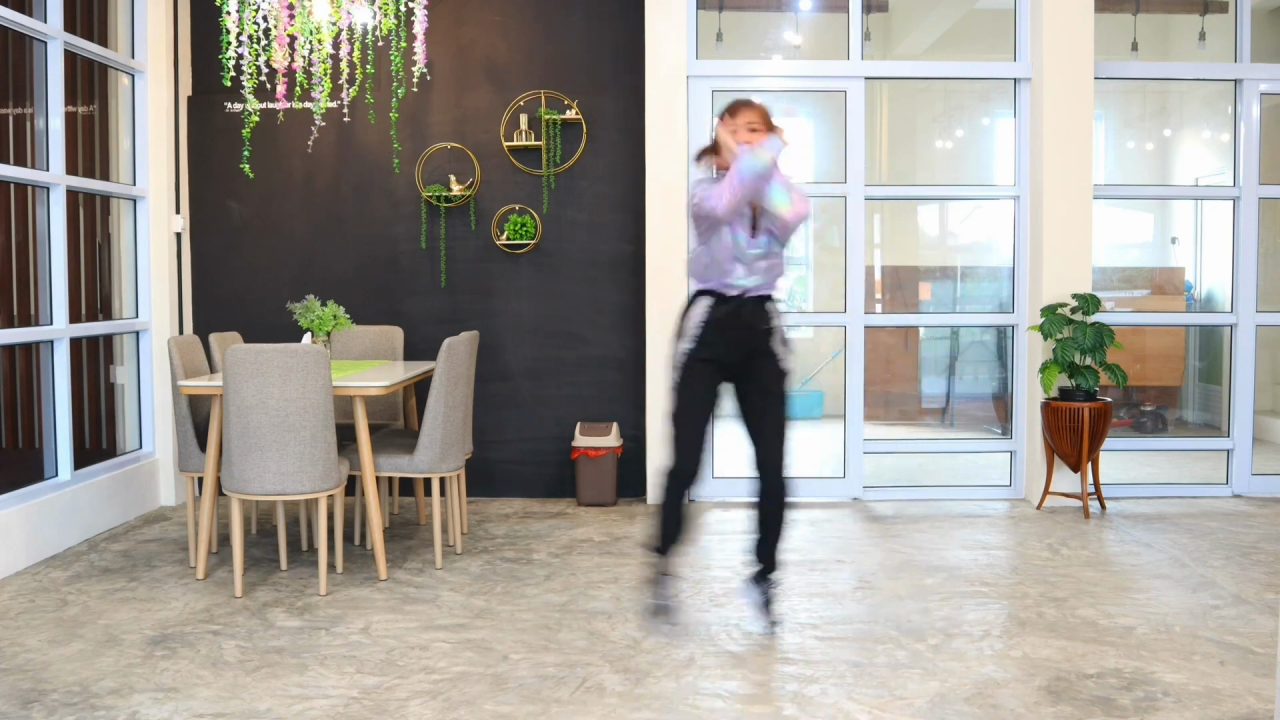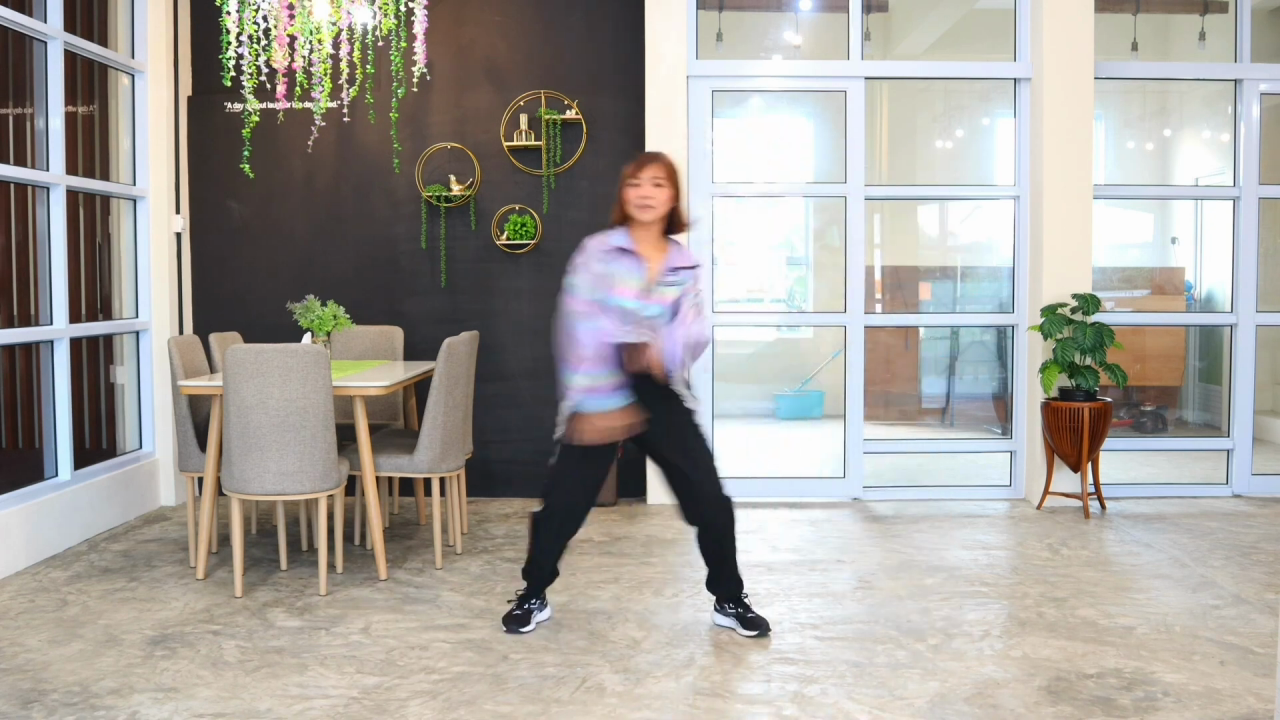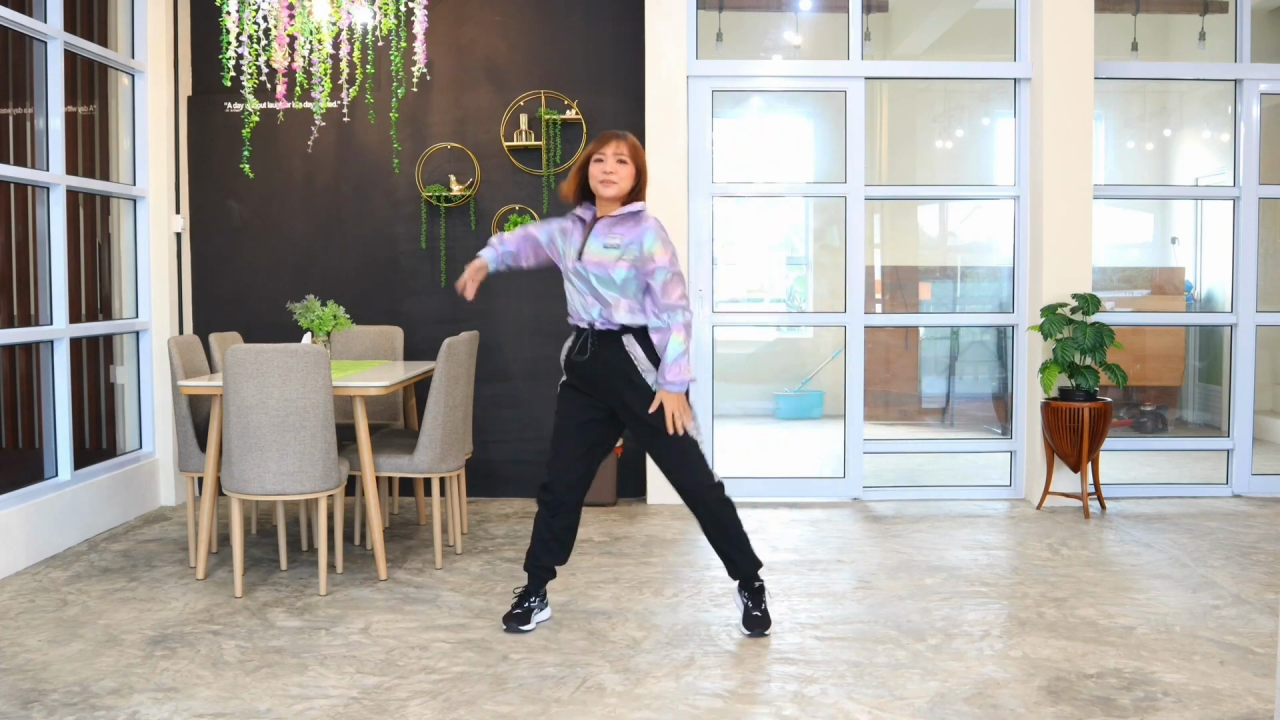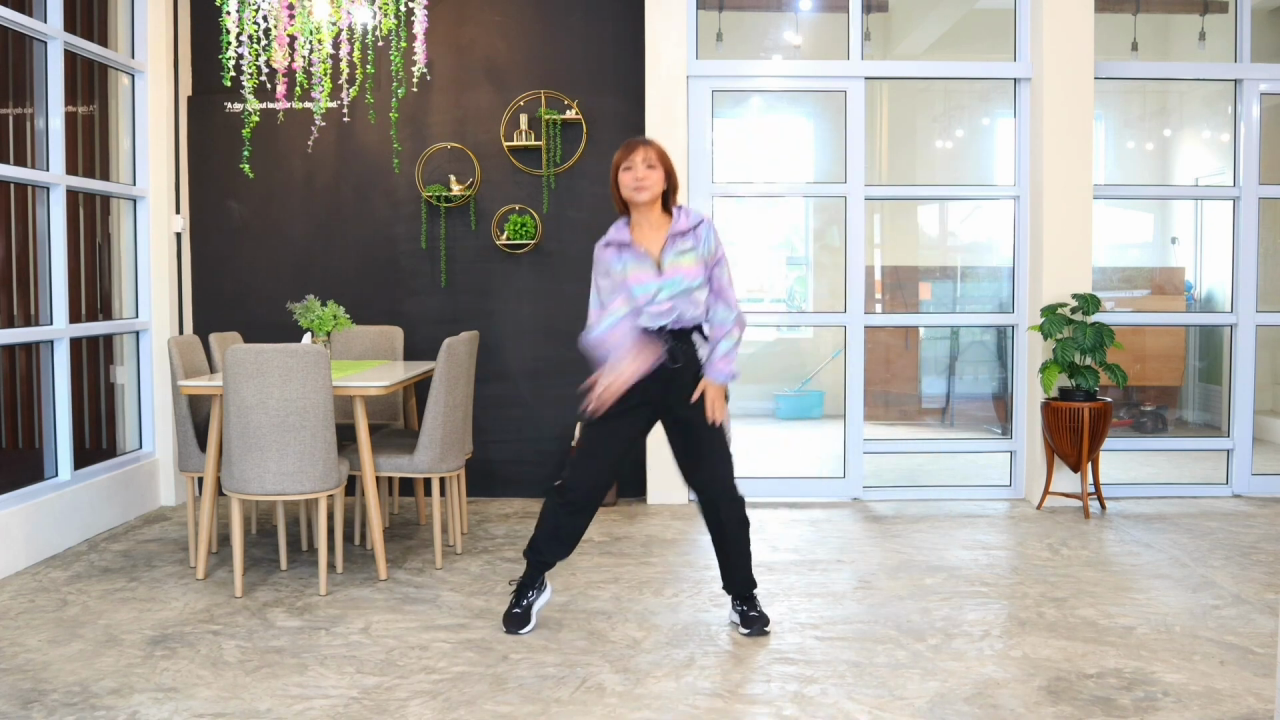
dt=0.3s
person 1, frame 1
left shoulder: (778, 189)
right shoulder: (704, 187)
left elbow: (794, 215)
right elbow: (717, 205)
left wrist: (760, 160)
right wrist: (745, 157)
left hip: (760, 327)
right hip: (711, 325)
left knee: (773, 464)
right knee: (687, 457)
left ankle: (763, 575)
right ankle: (665, 565)
person 1, frame 2
left shoulder: (685, 265)
right shoulder: (596, 251)
left elbow: (691, 334)
right elbow: (578, 328)
left wrist: (665, 354)
right wrist: (593, 402)
left hip: (662, 385)
right hip: (601, 389)
left knee: (708, 502)
right knee: (565, 498)
left ankle: (729, 599)
right ankle: (534, 595)
person 1, frame 3
left shoulder: (645, 228)
right shoulder: (577, 226)
left elbow: (673, 308)
right elbow: (532, 240)
left wrist: (674, 383)
right wrist: (485, 260)
left hip: (637, 363)
right hip: (586, 364)
left knee: (697, 483)
right knee: (562, 484)
left ankle: (750, 586)
right ankle: (536, 592)
person 1, frame 4
left shoulder: (700, 232)
right shoulder: (609, 248)
left elbow: (725, 308)
right elbow: (603, 322)
left wrist: (719, 373)
right wrist: (623, 357)
left hip: (687, 365)
right hip: (626, 371)
left knee: (718, 488)
right knee: (582, 482)
left ankle: (743, 596)
right ankle: (532, 581)
